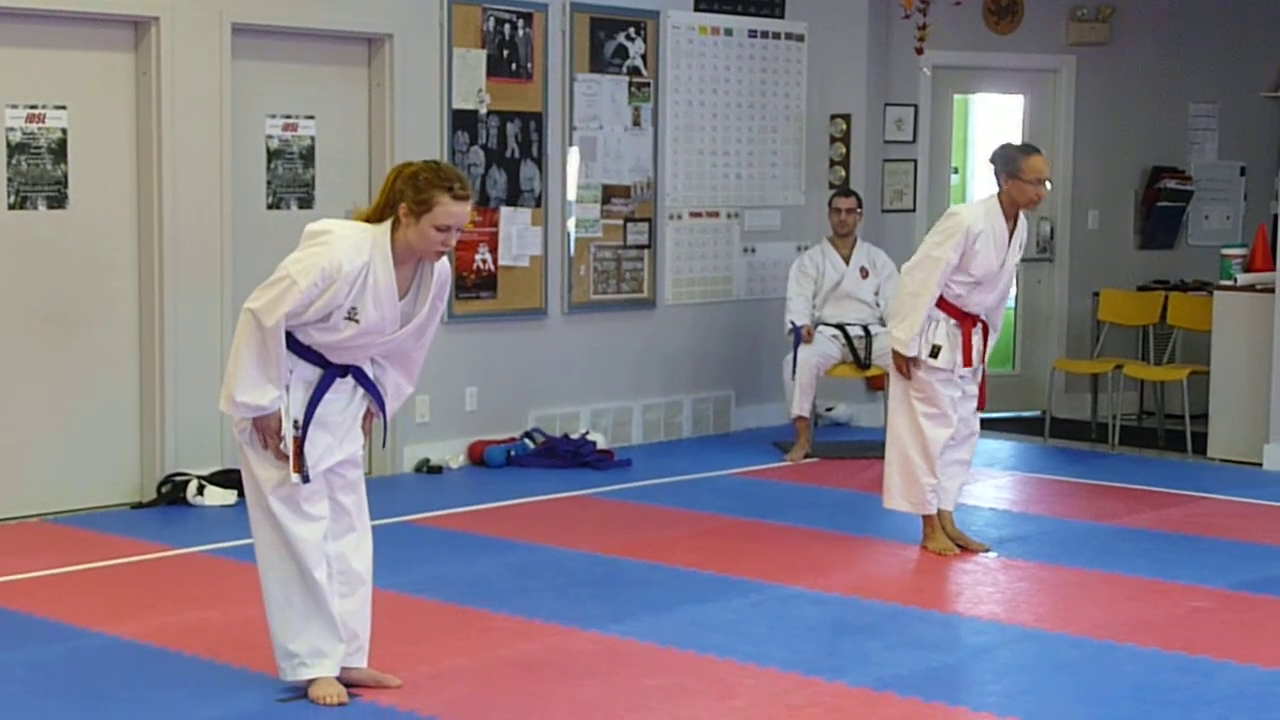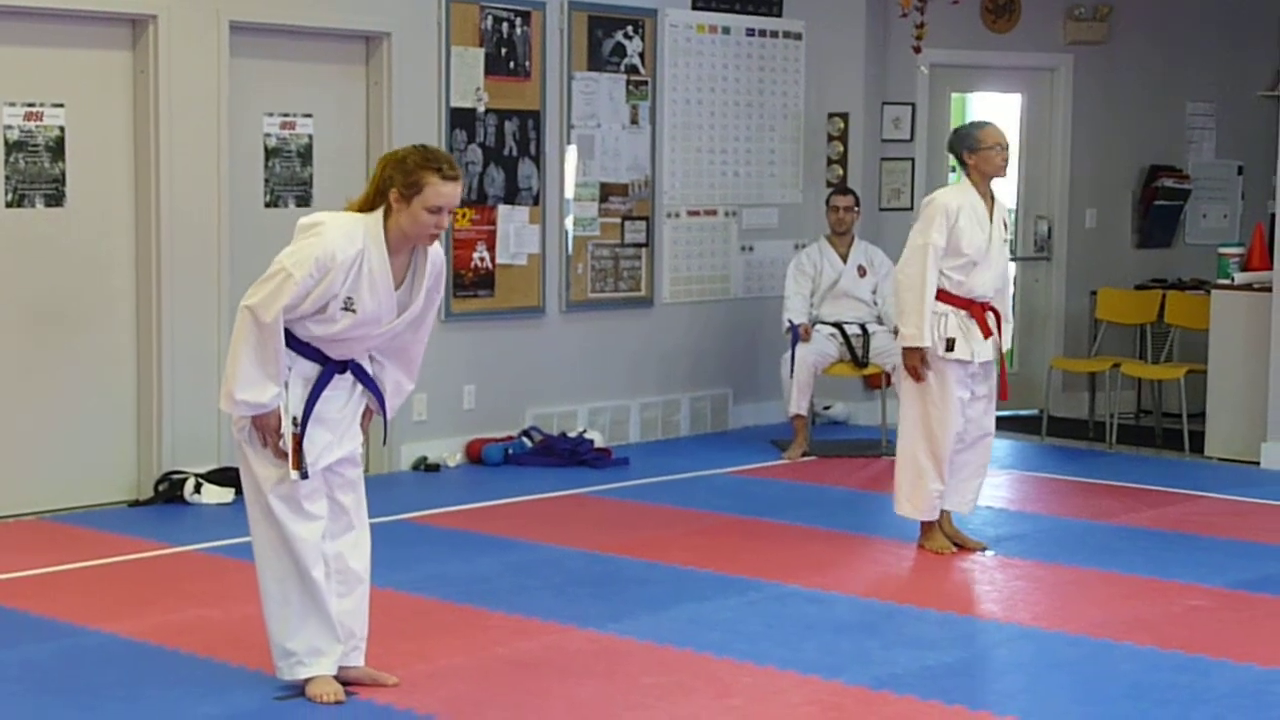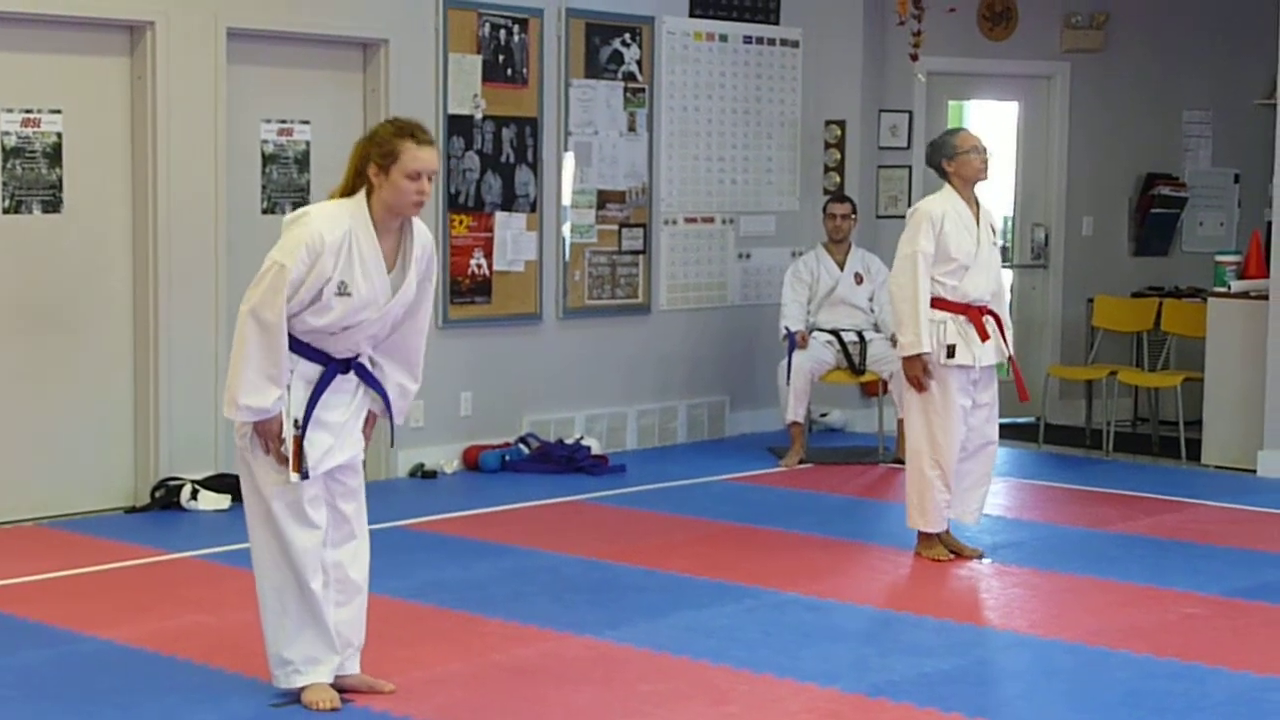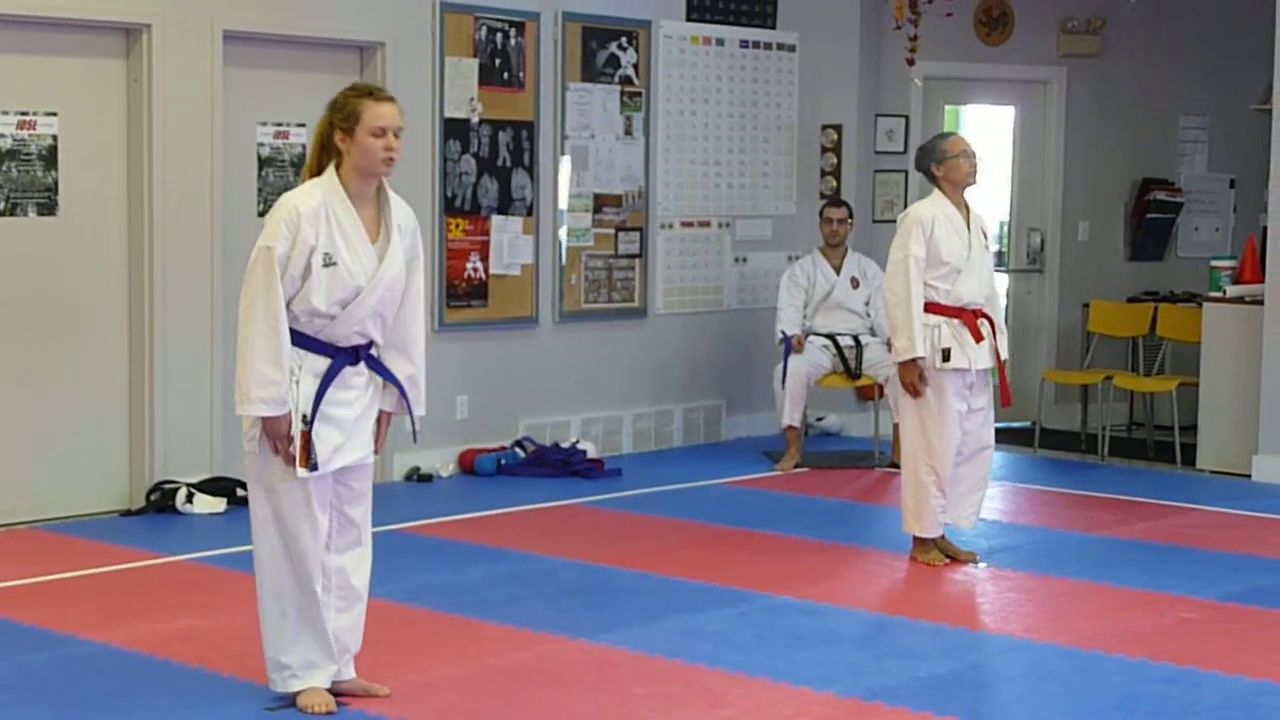
dt=0.2s
person 1, frame 1
left shoulder: (436, 274)
right shoulder: (342, 254)
right elbow: (262, 316)
left wrist: (372, 406)
right wrist: (263, 404)
left hip: (338, 392)
right hip: (283, 387)
left knee: (348, 523)
right knee: (299, 526)
left ankle: (345, 656)
right ankle: (314, 663)
person 1, frame 2
left shoulder: (430, 262)
right shoulder: (334, 244)
left elbow: (402, 341)
right elbow: (260, 313)
left wrist: (372, 402)
right wrist: (262, 402)
left hip: (337, 390)
right hip: (281, 387)
left knee: (346, 523)
right knee: (297, 525)
left ankle: (342, 654)
right ankle: (310, 661)
person 1, frame 3
left shoulder: (420, 245)
right shoulder: (321, 231)
left elbow: (403, 336)
right elbow: (262, 314)
left wrist: (378, 404)
right wrist: (265, 407)
left hip: (340, 393)
right hip: (284, 392)
left knee: (346, 532)
right knee: (297, 532)
left ankle: (339, 660)
right ankle: (306, 668)
person 1, frame 4
left shoulder: (401, 220)
right shoulder: (300, 210)
left elbow: (404, 318)
right elbow: (264, 307)
left wrist: (391, 399)
right wrist: (271, 404)
left hip: (353, 389)
right hip: (296, 388)
left knee: (350, 535)
right knee: (298, 534)
left ankle: (336, 664)
person 2, frame 1
left shoulder: (1019, 226)
right shoulder: (966, 220)
right elbow: (920, 279)
left wrist: (983, 342)
right wrist: (904, 343)
left hip: (966, 338)
right hip: (931, 336)
left knee: (962, 432)
right knee: (928, 429)
left ankle: (946, 521)
right ankle: (931, 528)
person 2, frame 2
left shoulder: (1000, 210)
right shoulder: (945, 204)
right elbow: (914, 272)
left wrist: (999, 333)
right wrist: (914, 340)
left hip: (979, 333)
right hip: (944, 331)
left knee: (976, 432)
right knee: (936, 429)
left ankle: (947, 521)
right ankle: (929, 527)
person 2, frame 3
left shoulder: (985, 215)
right shoulder: (930, 211)
right elbow: (907, 281)
left wrist: (1002, 338)
right wrist: (912, 349)
left hip: (981, 339)
right hip: (943, 338)
left knee: (979, 439)
right knee: (939, 439)
left ankle: (946, 530)
right ankle: (928, 536)
person 2, frame 4
left shoulder: (976, 220)
right shoulder: (920, 217)
right elbow: (900, 287)
left wrist: (996, 343)
right wrist: (908, 354)
left hip: (975, 343)
right hip: (938, 342)
left knee: (975, 442)
right knee: (934, 443)
left ankle: (941, 534)
right ankle: (923, 539)
person 3, frame 1
left shoulder: (877, 258)
right shoulder: (810, 260)
left elbow: (892, 300)
right elbow: (798, 299)
right wrist: (802, 325)
left hip: (871, 333)
right hip: (828, 334)
right knee: (800, 360)
right ankle: (803, 439)
person 3, frame 2
left shoulder: (875, 257)
right shoulder: (808, 258)
left elbow: (889, 299)
right elbow: (796, 298)
right wrist: (800, 323)
left hip: (869, 332)
right hip: (826, 332)
right knee: (798, 359)
right ankle: (800, 437)
person 3, frame 3
left shoulder: (872, 265)
right shoulder: (805, 265)
left elbow: (886, 307)
right elbow: (793, 305)
right wrist: (797, 330)
left hip: (866, 339)
right hip: (823, 339)
right knee: (795, 366)
left ankle: (905, 444)
right ankle: (797, 445)
person 3, frame 4
left shoulder: (868, 269)
right shoulder: (801, 269)
left elbow: (882, 311)
right elbow: (789, 309)
right wrist: (793, 334)
left hip: (862, 343)
right hip: (819, 343)
right knee: (791, 370)
left ankle: (900, 449)
right ankle: (794, 448)
